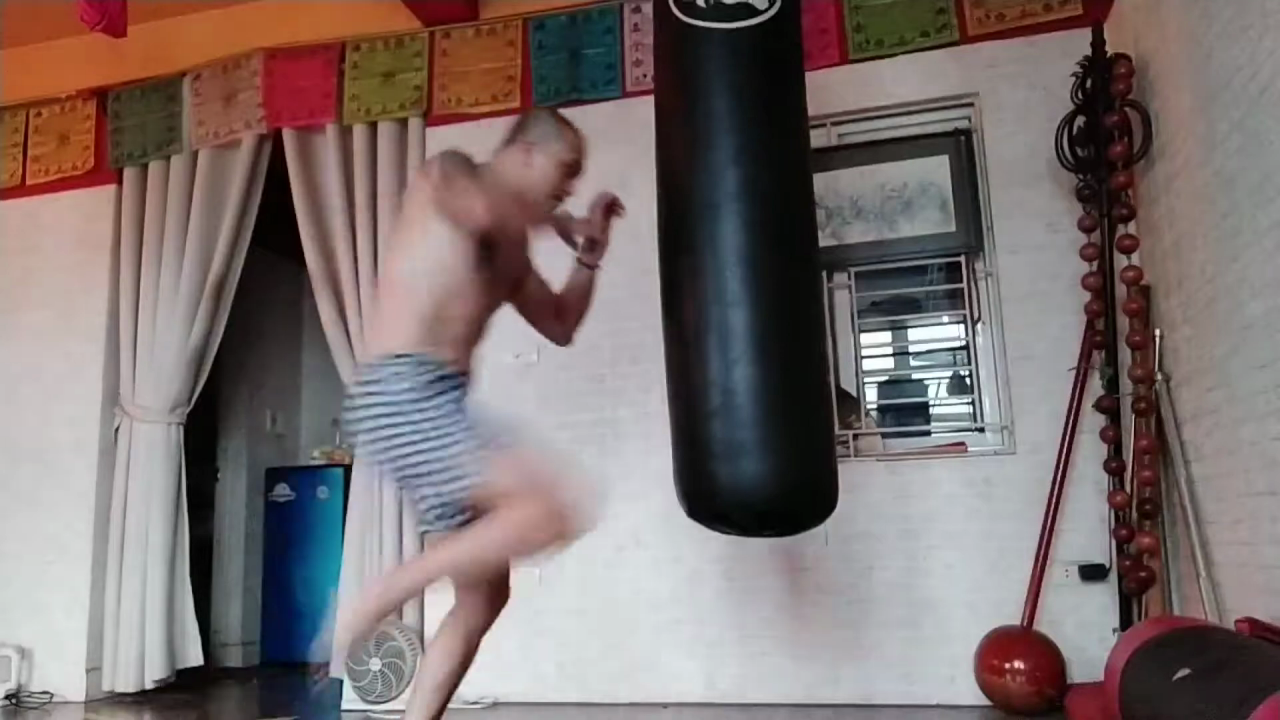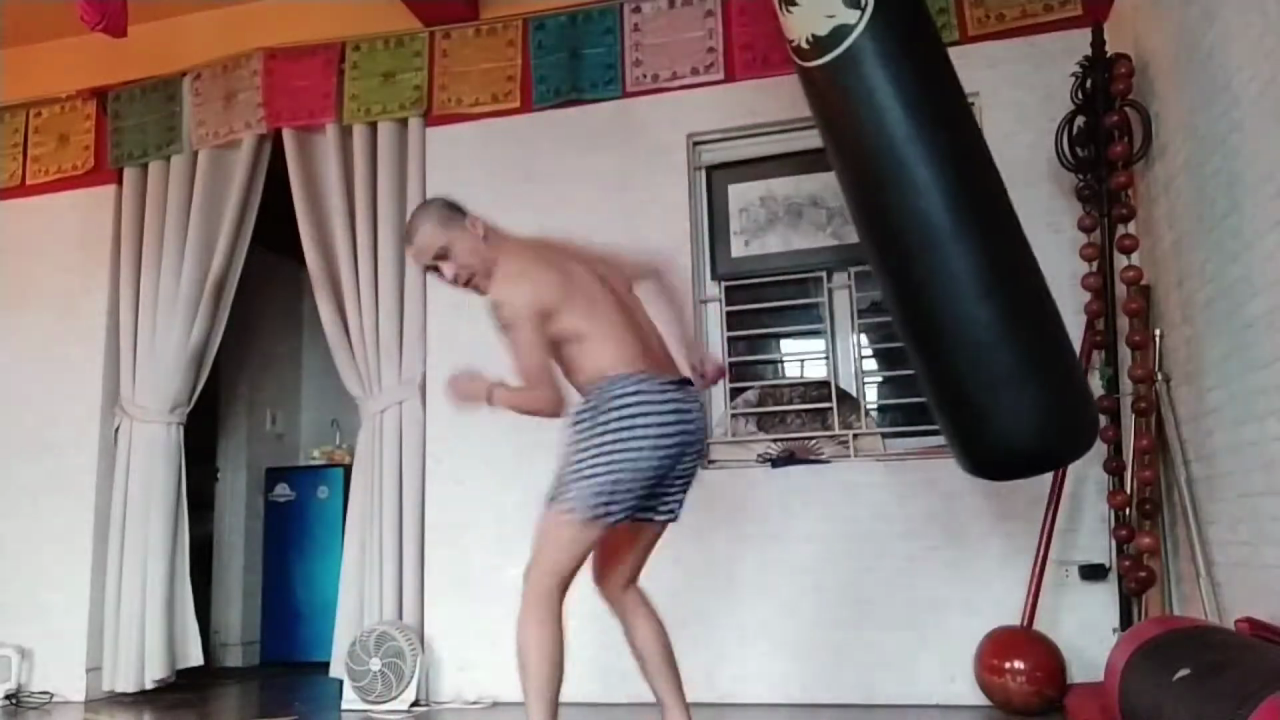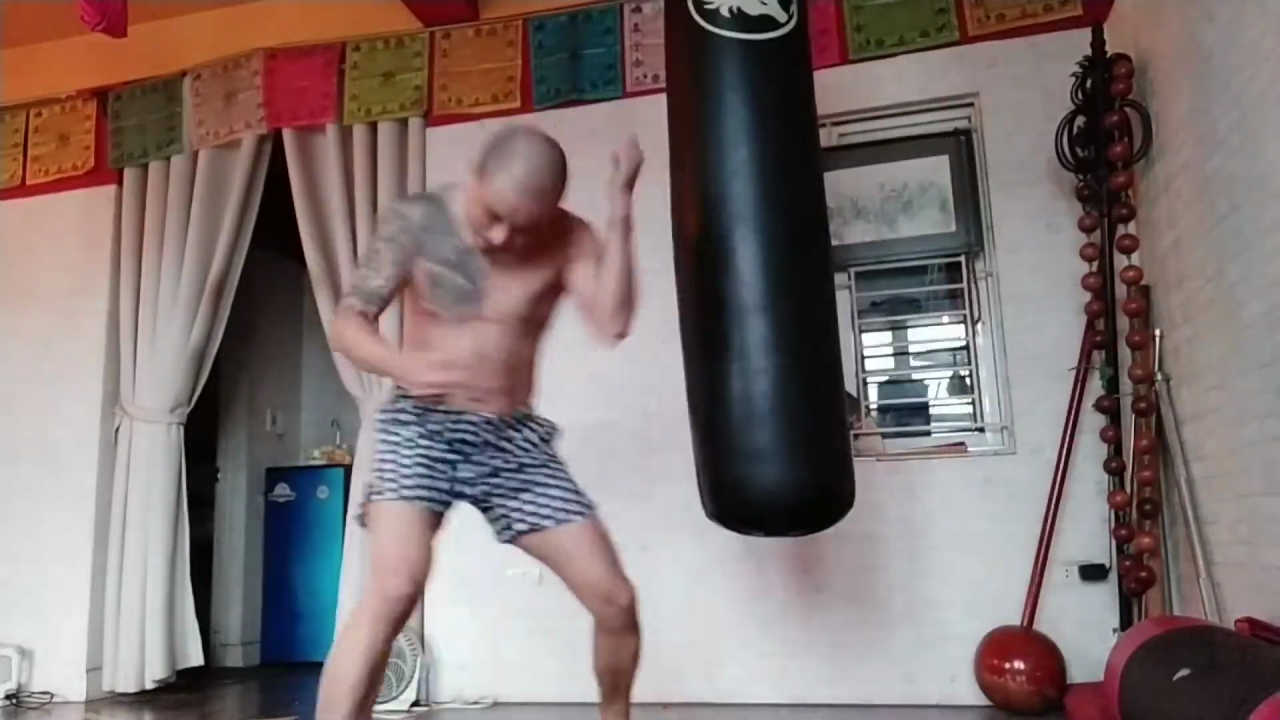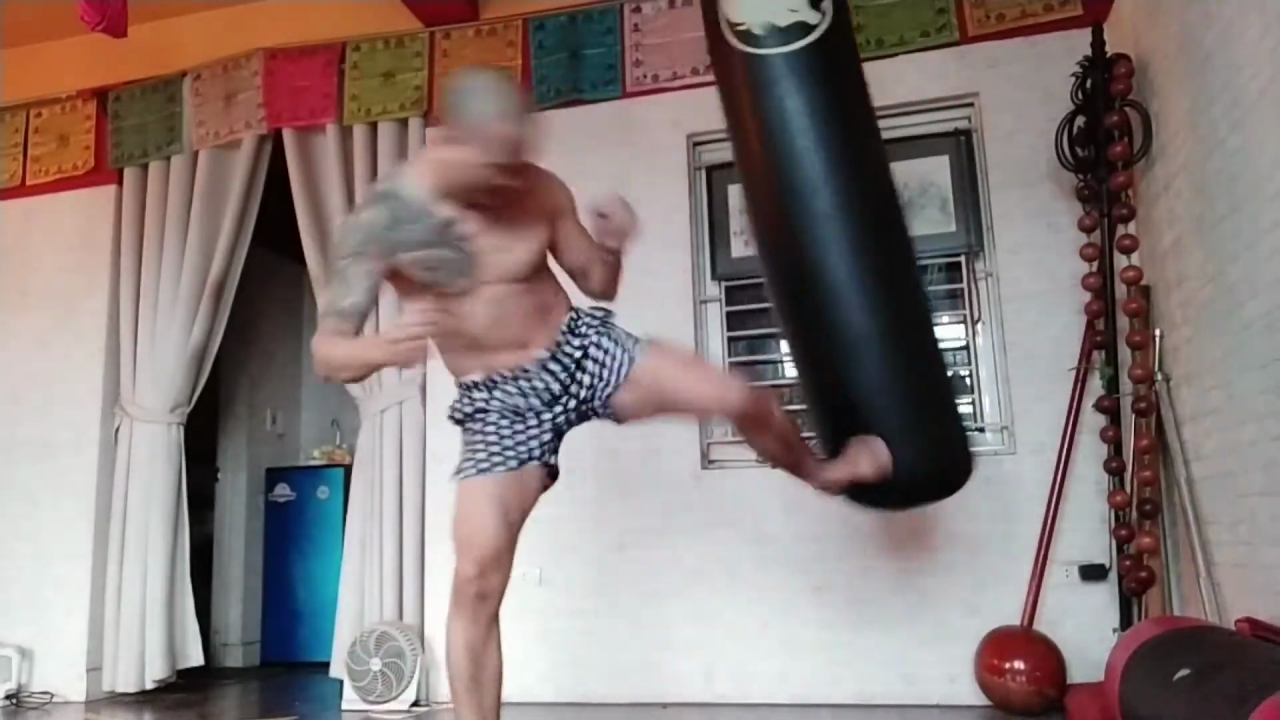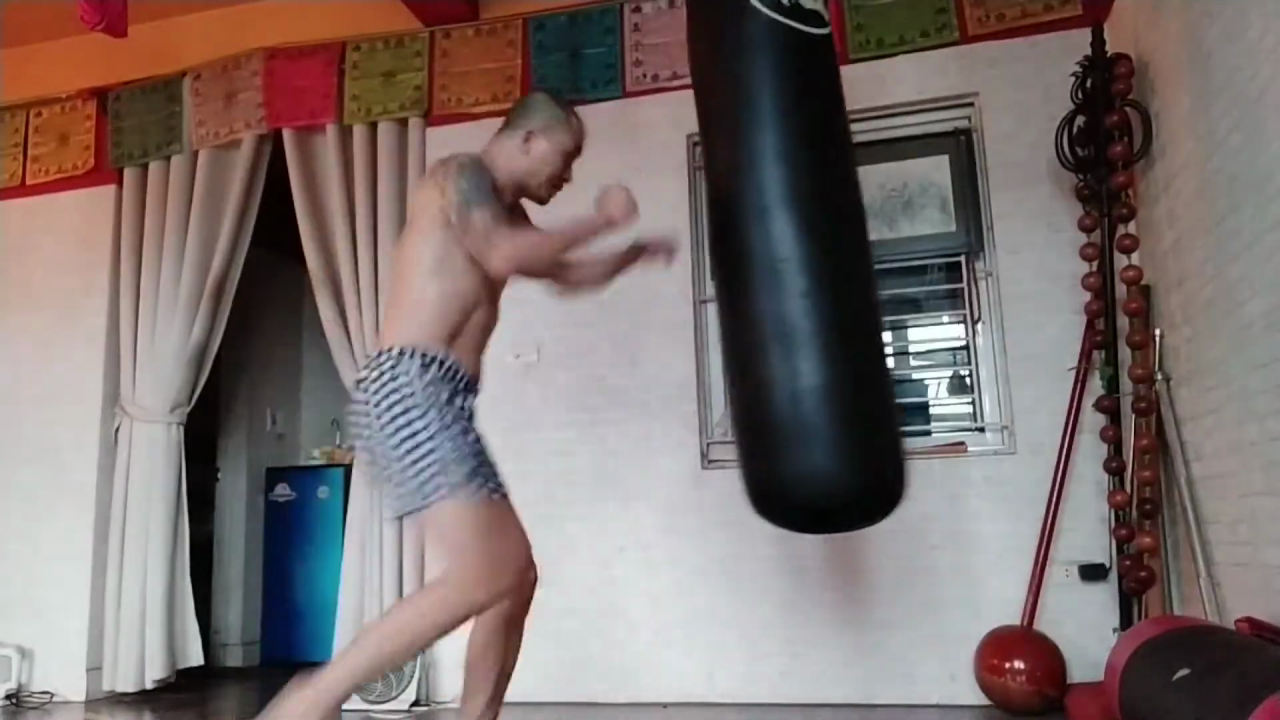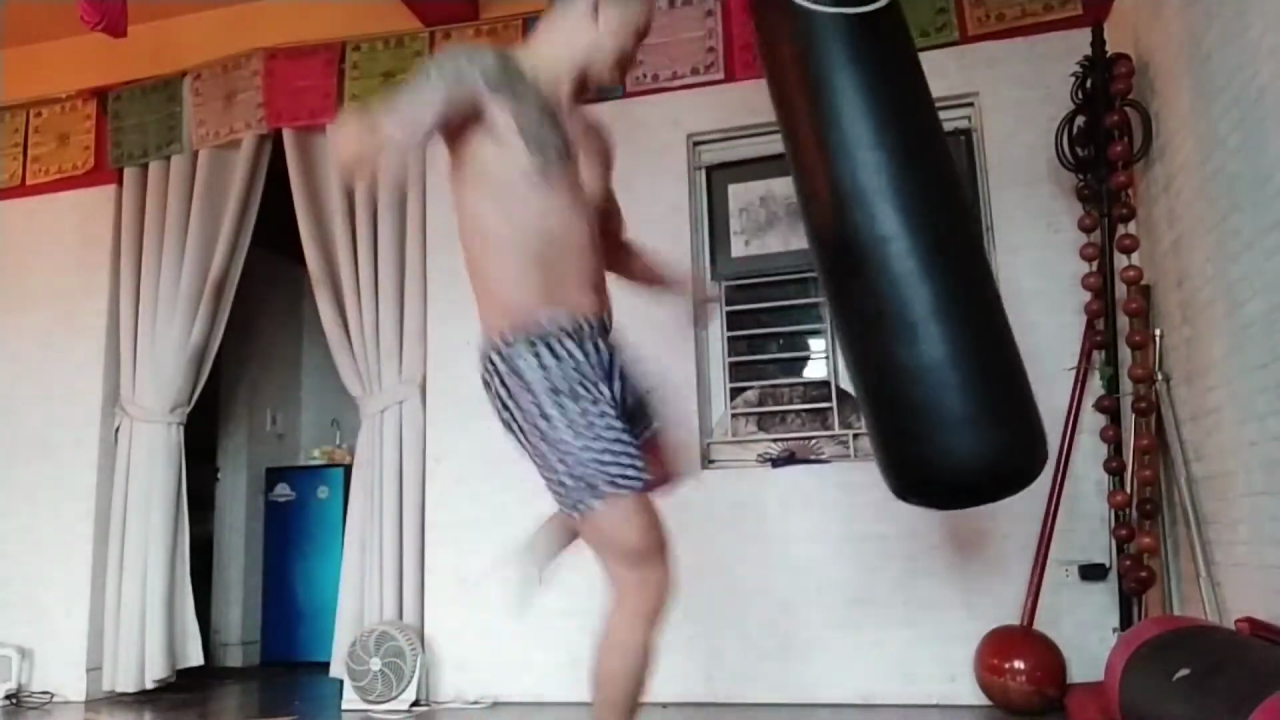
dt=0.7s
person 1, frame 1
left shoulder: (502, 251)
right shoulder: (448, 172)
left elbow: (561, 327)
right elbow: (476, 211)
left wrist: (592, 245)
right wrist: (553, 218)
left hip: (418, 407)
right hip: (405, 392)
left knee: (487, 592)
right knee: (550, 516)
right ankle: (373, 601)
person 1, frame 2
left shoulder: (513, 291)
right shoulder: (553, 255)
left elbow: (546, 399)
right elbow: (647, 272)
left wrist: (487, 391)
right wrist: (696, 353)
left hip: (625, 411)
right hip: (673, 411)
left knee: (541, 590)
right knee: (616, 585)
person 1, frame 3
left shoulder: (569, 238)
right shoulder: (414, 221)
left elbow: (613, 324)
right elbow: (345, 326)
left wrist: (620, 214)
right wrist: (411, 372)
left hip: (514, 441)
right hip: (423, 429)
left knee: (613, 596)
right knee: (391, 592)
person 1, frame 4
left shoulder: (536, 190)
right shoulder: (381, 220)
left elbow: (595, 283)
right elbow: (330, 354)
left wrist: (609, 247)
right wrist: (389, 344)
left hip: (580, 353)
right hip: (497, 401)
left knee: (731, 397)
right knee: (477, 581)
left ankle: (816, 471)
person 1, frame 5
left shoulder: (503, 210)
right shoulder: (464, 174)
left elbow: (570, 274)
right elbow: (507, 257)
left wrist: (636, 252)
right wrist: (604, 219)
left hip: (440, 405)
right hip: (413, 395)
left knee: (516, 579)
right knee: (473, 585)
person 1, frame 6
left shoulder: (587, 132)
right shoulder: (481, 74)
right elbow: (357, 137)
left wrist: (672, 281)
right wrist: (369, 137)
left hip: (593, 351)
right hip: (545, 363)
left knee: (652, 470)
right knee: (643, 576)
left ankle: (562, 531)
